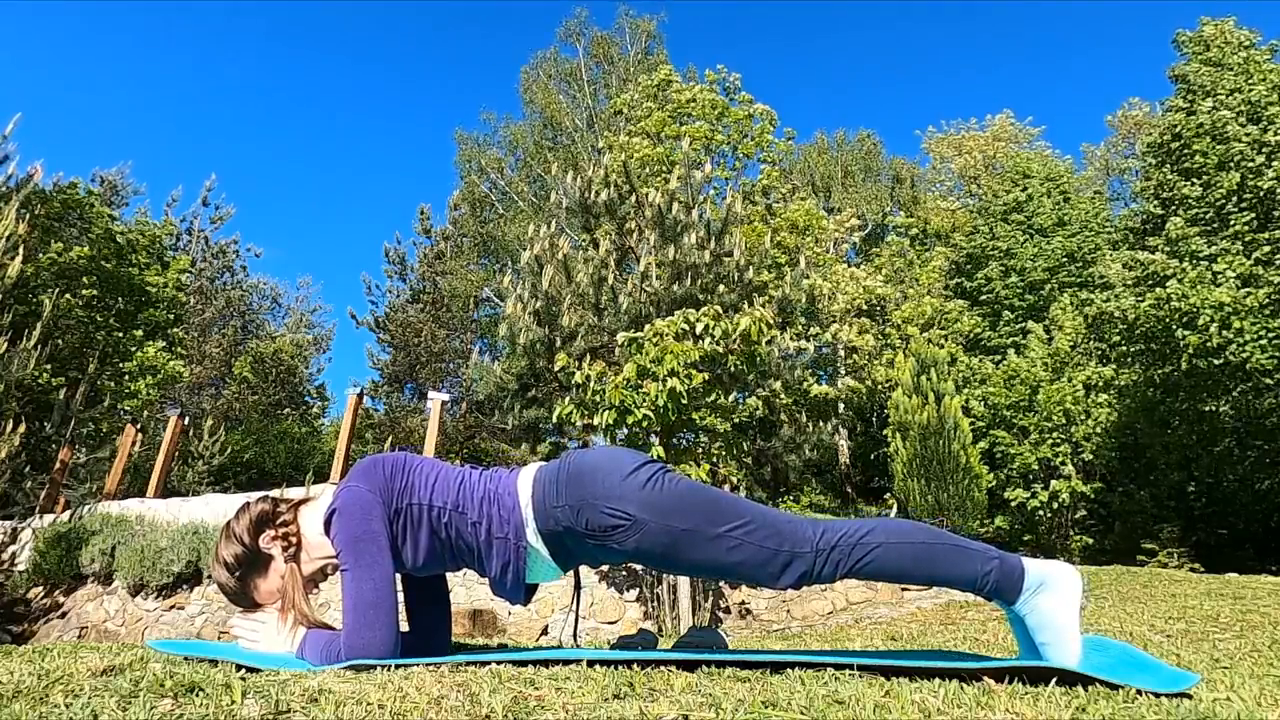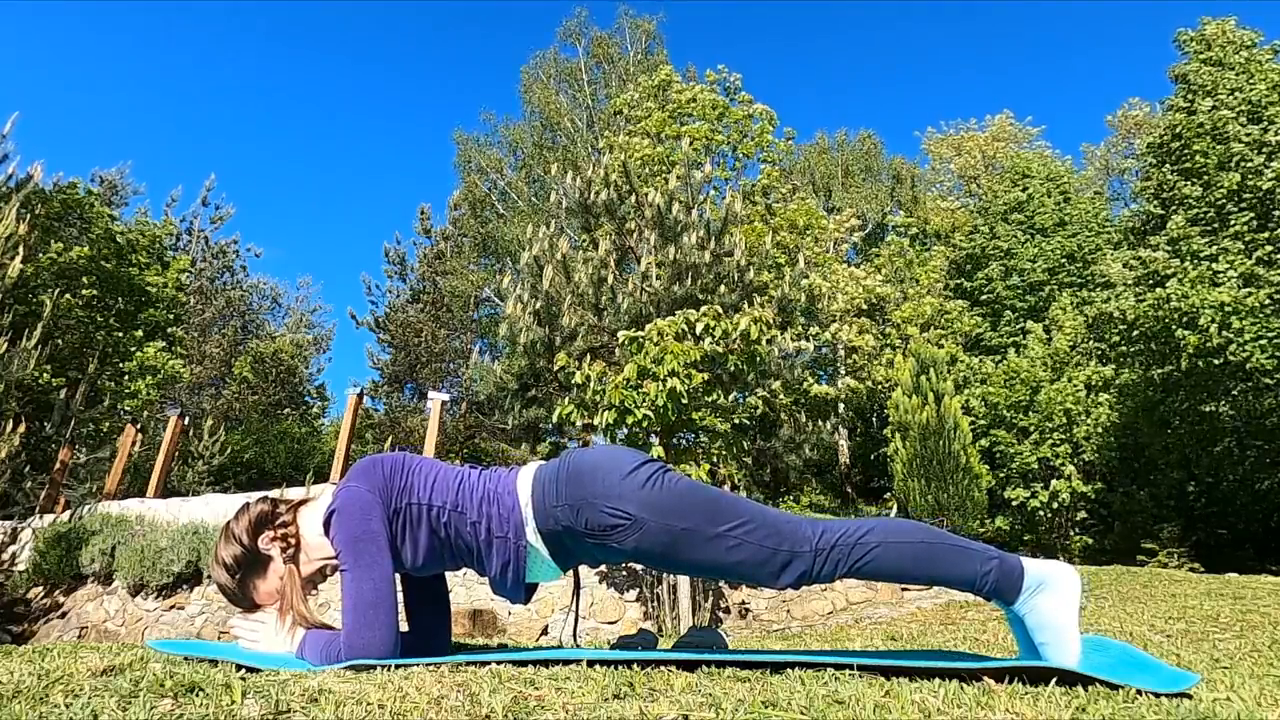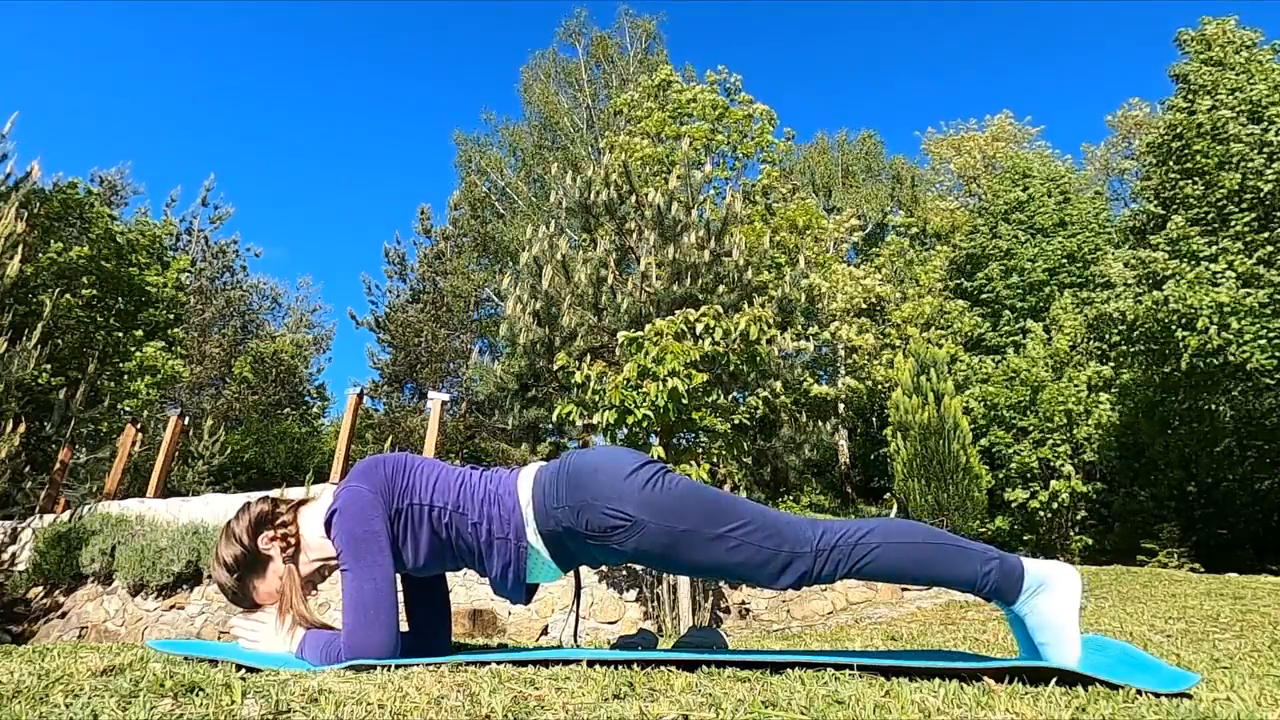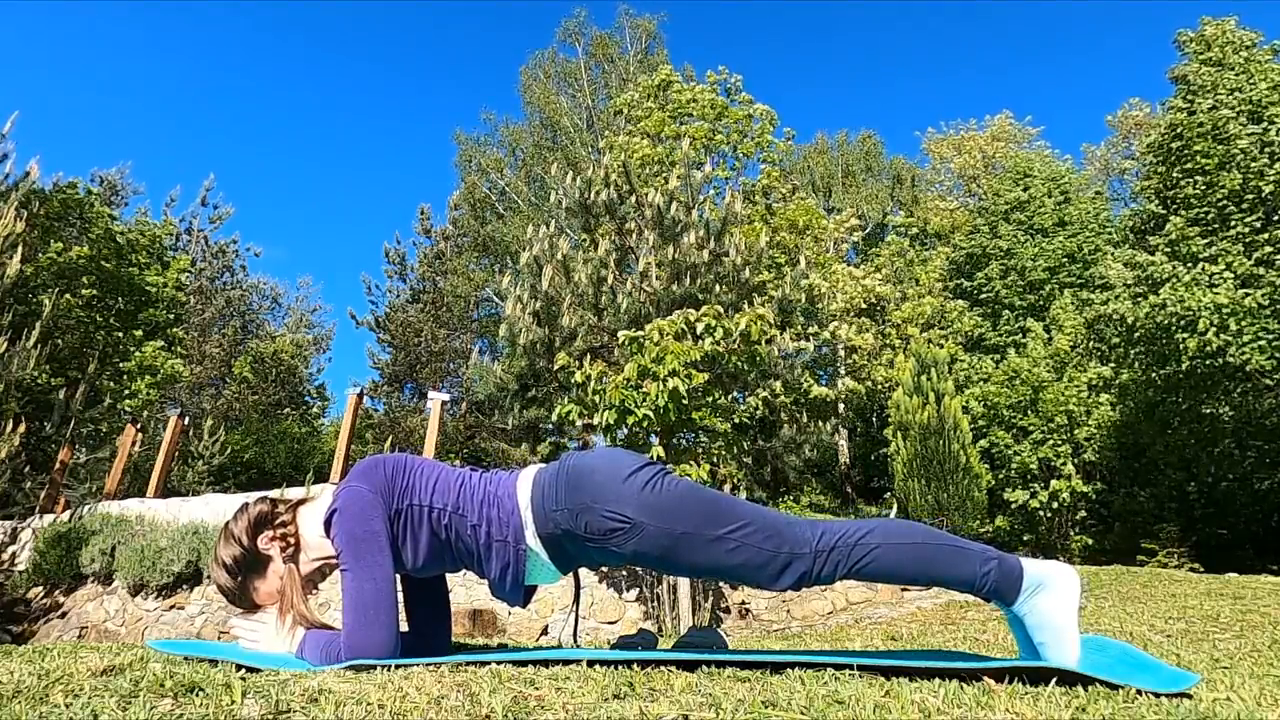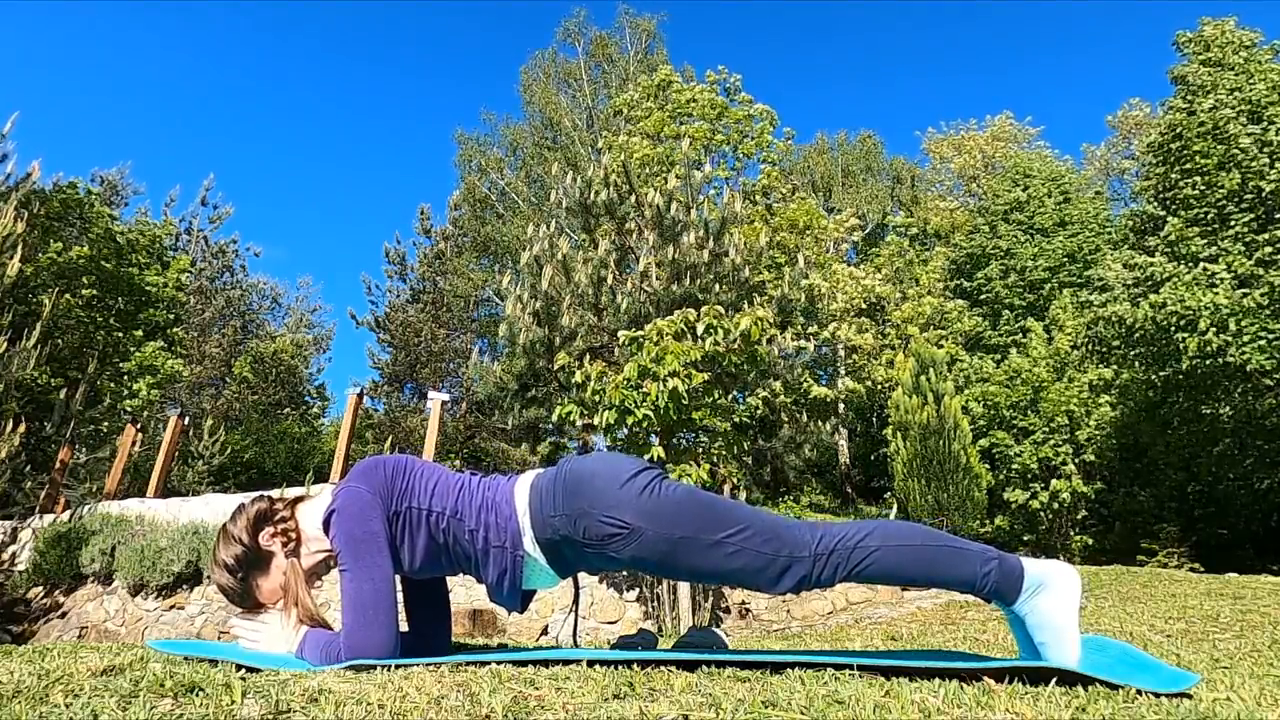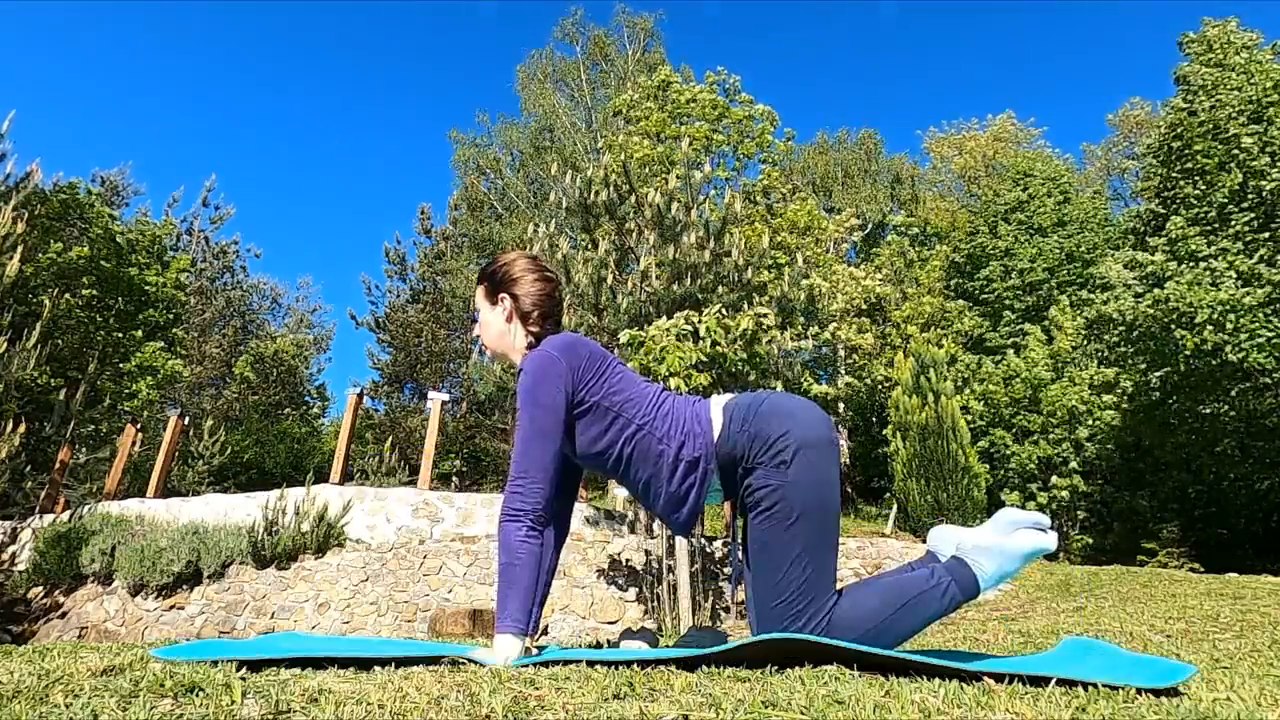
dt=0.5s
person 1, frame 1
left shoulder: (357, 503)
right shoulder: (385, 522)
left elbow: (374, 647)
right elbow: (428, 642)
left wrist: (295, 639)
right wrist: (301, 623)
left hip: (594, 503)
right hip: (590, 503)
left knee: (811, 551)
right knee: (809, 547)
left ankle: (1022, 579)
right ankle: (1015, 582)
person 1, frame 2
left shoulder: (355, 503)
right shoulder: (386, 524)
left elbow: (374, 646)
right elbow: (426, 642)
left wrist: (294, 640)
right wrist: (304, 624)
left hip: (594, 502)
right hip: (588, 504)
left knee: (812, 551)
right knee: (807, 550)
left ankle: (1021, 579)
right ankle: (1014, 580)
person 1, frame 3
left shoulder: (358, 500)
right shoulder: (386, 520)
left elbow: (375, 646)
right elbow: (429, 643)
left wrist: (294, 640)
right wrist: (300, 624)
left hip: (594, 503)
right hip: (590, 507)
left knee: (809, 551)
right knee: (805, 549)
left ankle: (1020, 578)
right ankle: (1012, 581)
person 1, frame 4
left shoulder: (358, 499)
right shoulder: (386, 522)
left elbow: (374, 645)
right elbow: (428, 643)
left wrist: (295, 640)
right wrist: (305, 625)
left hip: (595, 506)
right hip: (588, 508)
left knee: (812, 553)
right knee: (809, 551)
left ankle: (1021, 579)
right ankle: (1014, 581)
person 1, frame 5
left shoulder: (357, 496)
right shoulder: (384, 521)
left elbow: (373, 643)
right elbow: (429, 642)
left wrist: (296, 638)
right wrist: (300, 629)
left hip: (595, 510)
right hip: (588, 509)
left knee: (810, 555)
right knee: (811, 551)
left ankle: (1020, 579)
right ankle: (1013, 579)
person 1, frame 6
left shoulder: (551, 361)
right shoulder: (557, 375)
left elbow: (525, 509)
right elbow: (551, 516)
left wrist: (508, 641)
right wrist: (520, 630)
left hip: (776, 441)
right hip: (764, 448)
left knee: (803, 637)
right knee: (790, 628)
left ankle: (971, 566)
right ankle: (947, 557)
